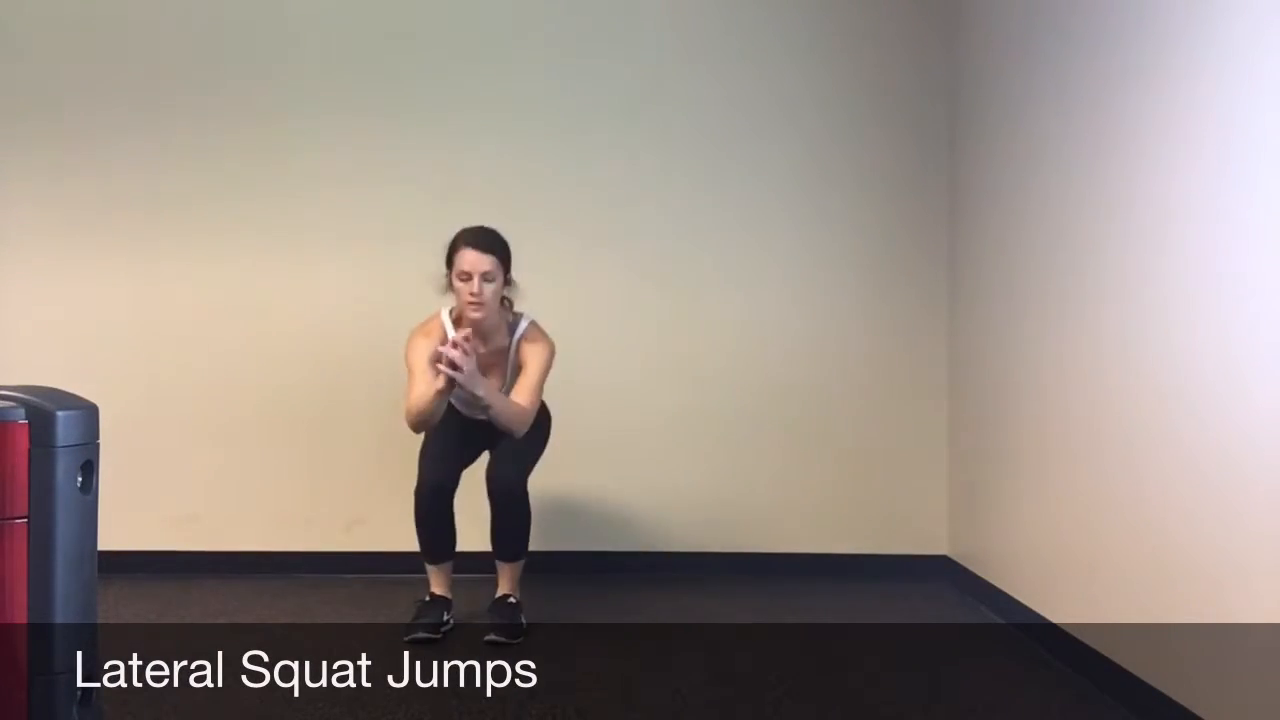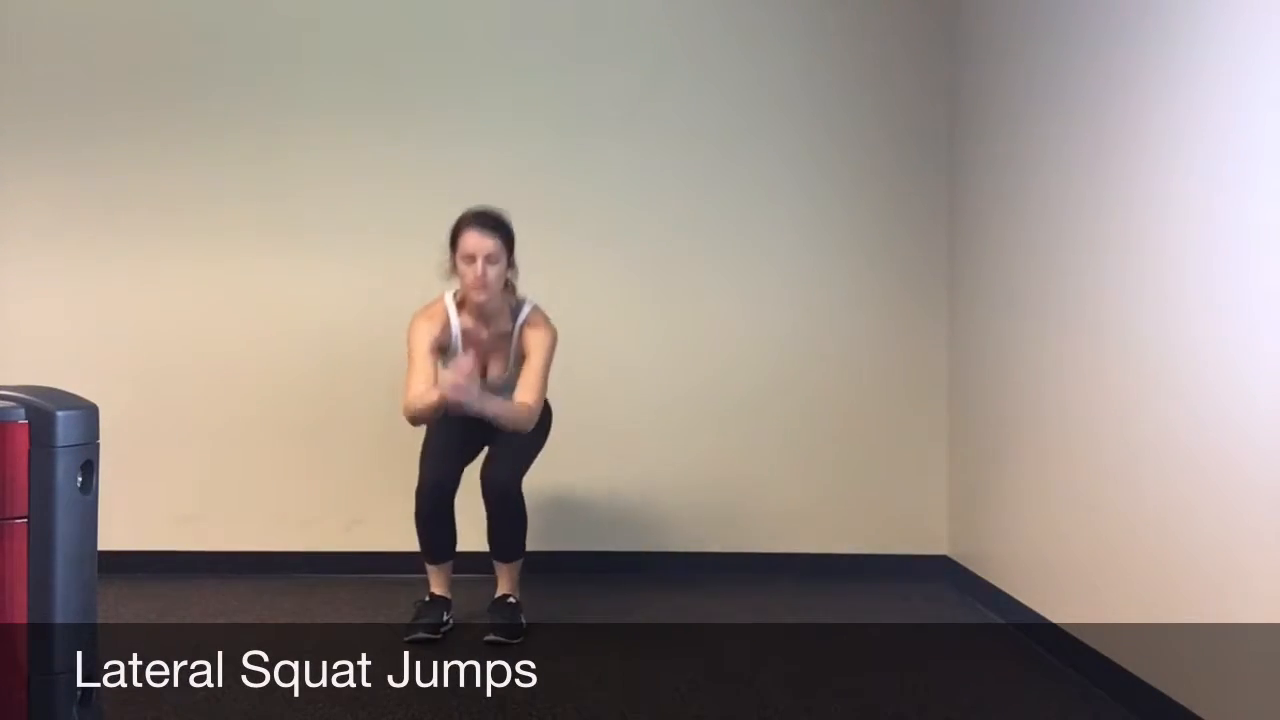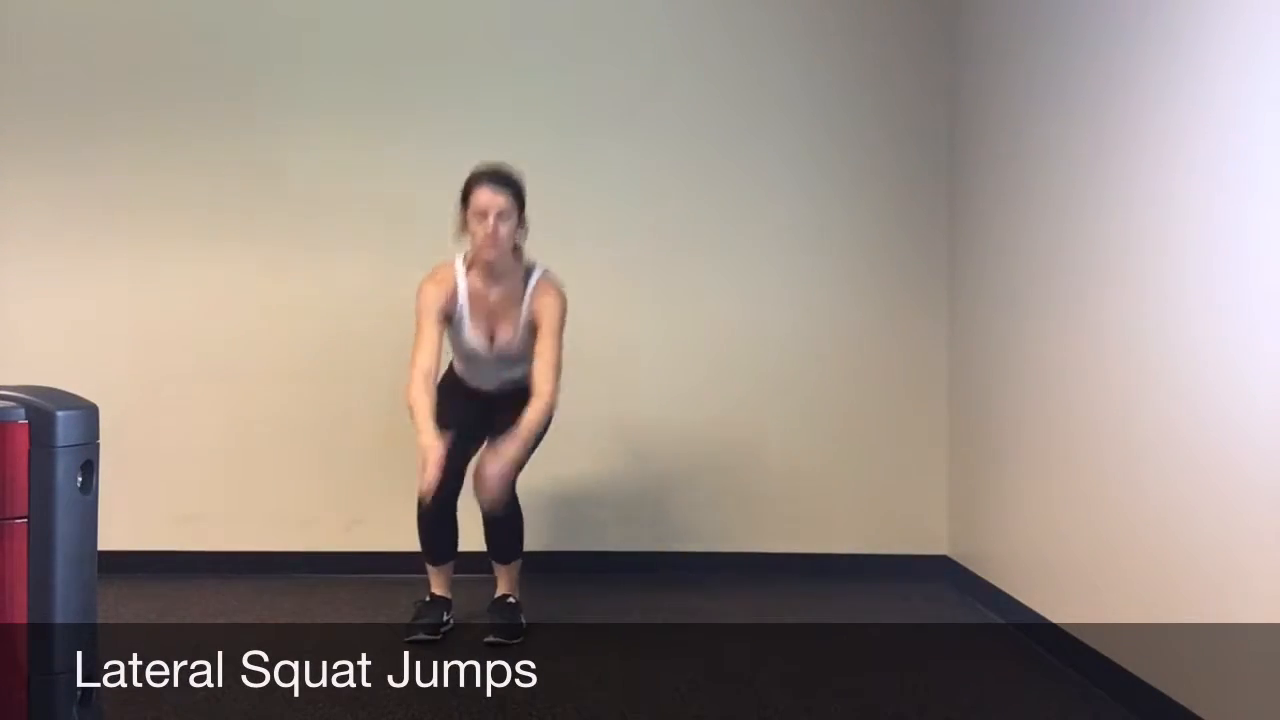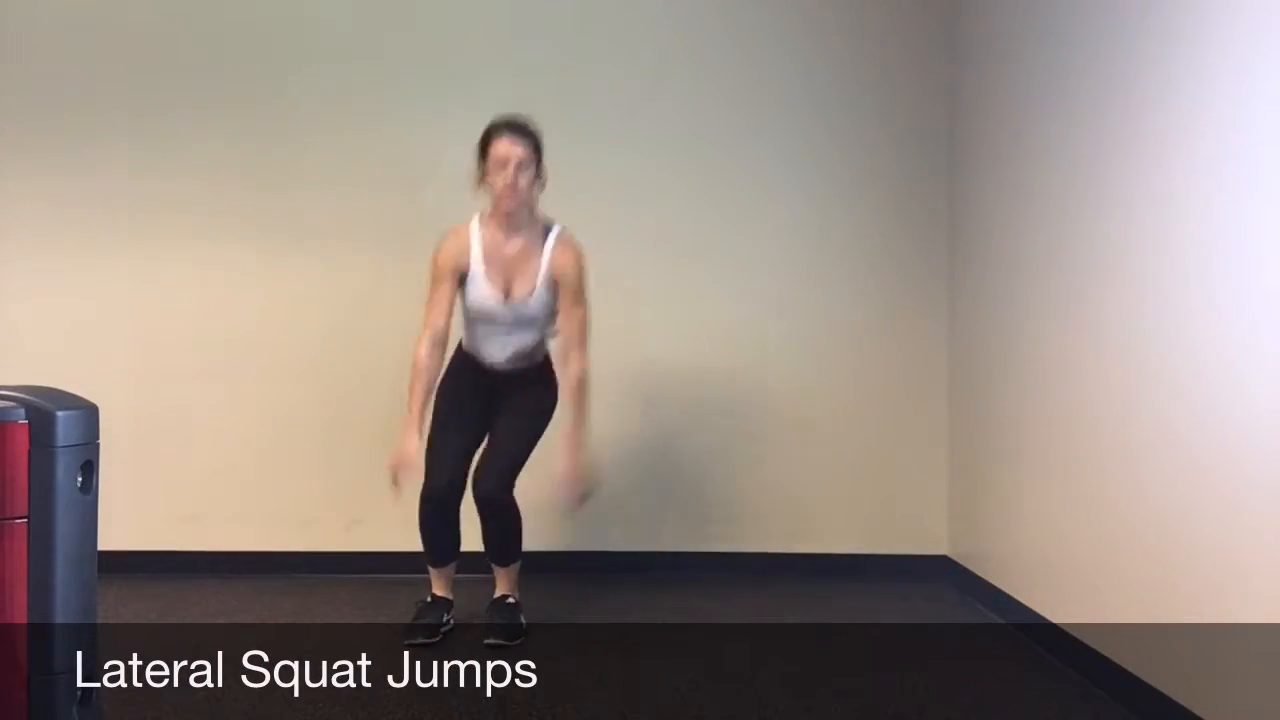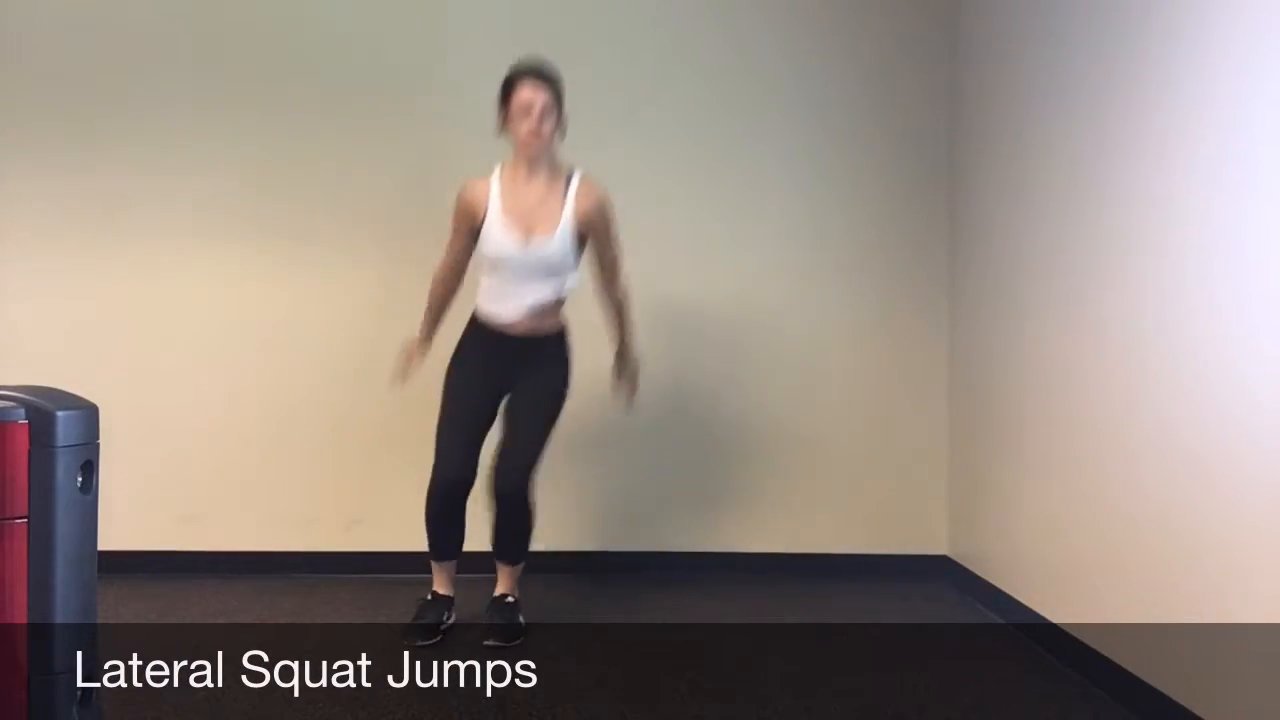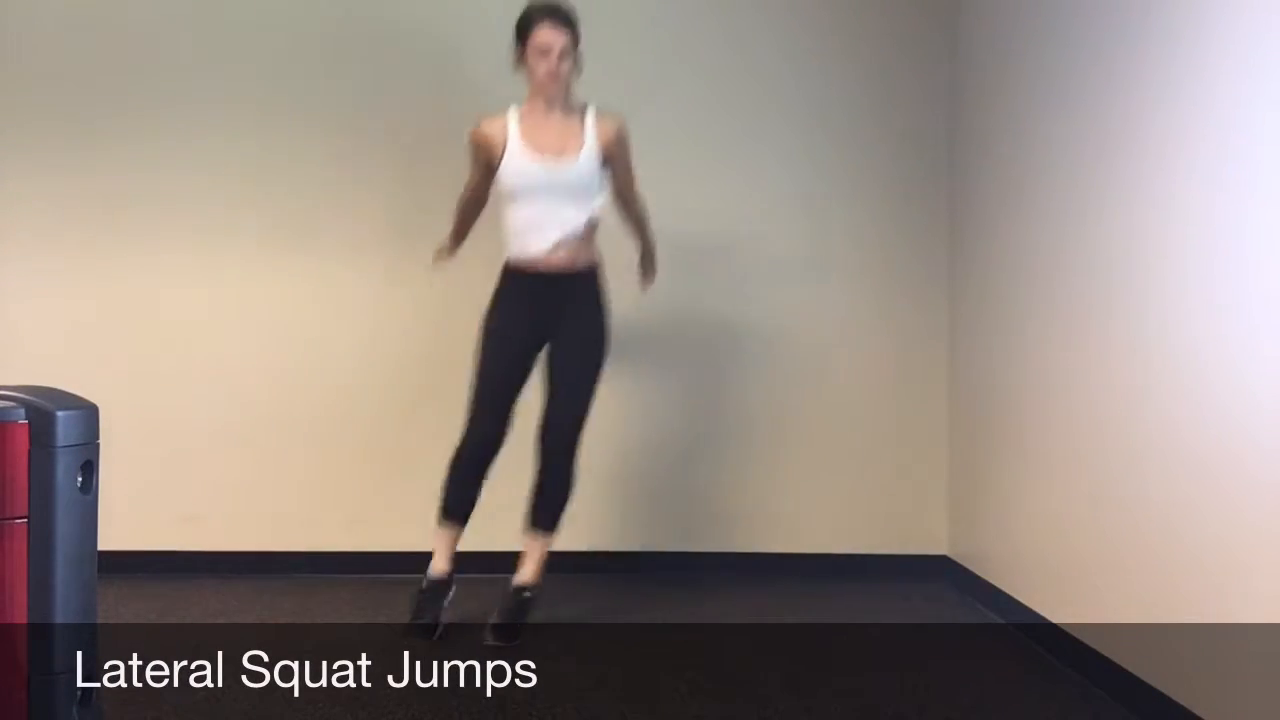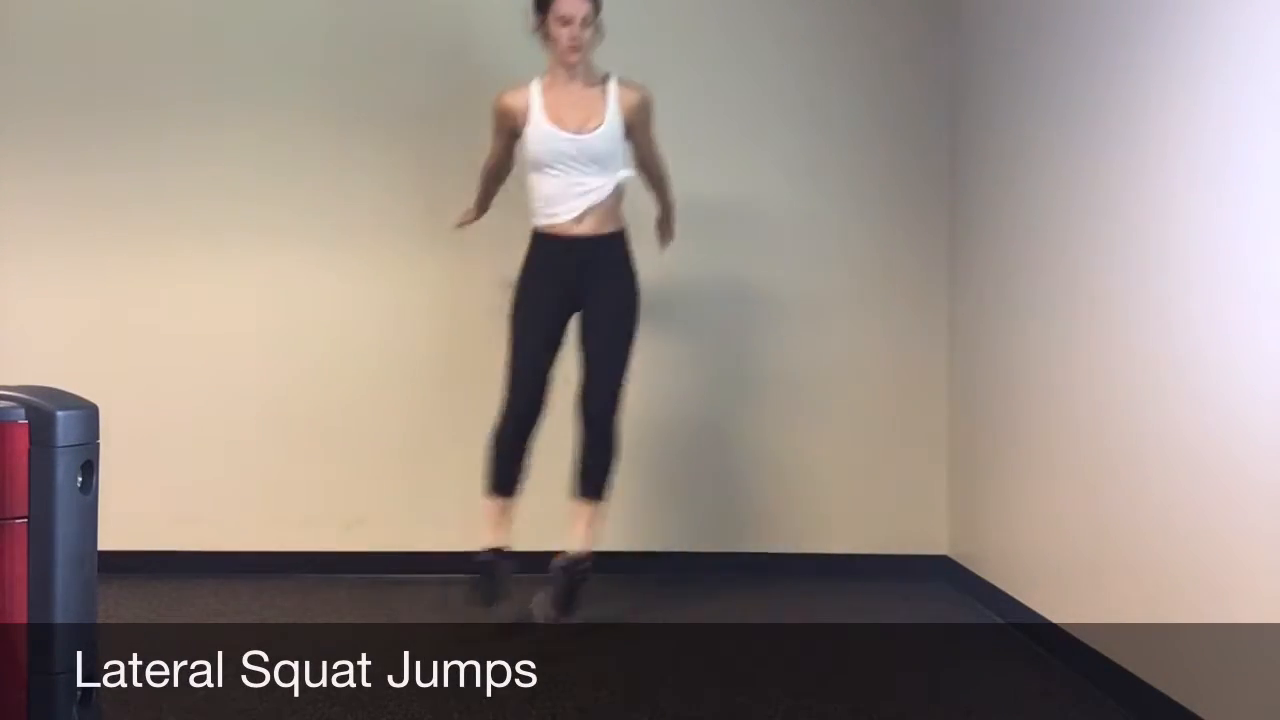
dt=0.1s
person 1, frame 1
left shoulder: (533, 341)
right shoulder: (430, 336)
left elbow: (521, 418)
right elbow: (416, 414)
left wrist: (480, 391)
right wrist: (443, 384)
left hip: (516, 423)
right hip: (458, 420)
left knee: (505, 483)
right knee: (431, 487)
left ankle: (508, 597)
right ankle: (438, 596)
person 1, frame 2
left shoulder: (536, 327)
right shoulder: (432, 321)
left elbow: (526, 414)
right elbow: (414, 409)
left wrist: (481, 400)
right wrist: (443, 394)
left hip: (516, 416)
right hip: (458, 416)
left knee: (500, 481)
right knee: (432, 487)
left ankle: (507, 595)
right ankle: (438, 596)
person 1, frame 3
left shoulder: (544, 295)
right shoulder: (440, 286)
left elbow: (546, 392)
right elbow: (421, 376)
left wrist: (508, 455)
right wrist: (431, 442)
left hip: (521, 401)
right hip: (464, 395)
left knee: (495, 488)
right knee: (436, 486)
left ankle: (508, 596)
right ankle: (439, 596)
person 1, frame 4
left shoulder: (562, 253)
right shoulder: (457, 245)
left elbow: (574, 356)
right elbow: (431, 339)
left wrist: (575, 446)
right wrist: (412, 428)
left hip: (529, 383)
right hip: (468, 377)
left knee: (490, 485)
right knee: (439, 487)
left ankle: (507, 596)
right ankle: (440, 596)
person 1, frame 5
left shoulder: (587, 199)
right shoulder: (478, 196)
left elbow: (612, 282)
right elbow: (449, 277)
left wrist: (624, 352)
right wrist: (422, 339)
left hip: (544, 355)
right hip: (482, 347)
left knee: (510, 477)
right knee: (451, 474)
left ankle: (508, 594)
right ankle: (441, 592)
person 1, frame 6
left shoulder: (604, 131)
right shoulder: (495, 134)
left elbow: (628, 197)
right elbow: (473, 197)
left wrist: (647, 246)
right wrist: (452, 242)
left hip: (579, 302)
right hip: (516, 294)
left knee: (560, 439)
right knee: (483, 431)
left ankle: (528, 579)
right ankle: (440, 570)
person 1, frame 7
left shoulder: (629, 100)
right shoulder: (517, 104)
left elbow: (650, 165)
right elbow: (497, 166)
left wrist: (665, 215)
right wrist: (477, 210)
left hip: (609, 263)
right hip: (546, 264)
left knee: (599, 408)
right knee: (521, 405)
left ankle: (576, 555)
right ankle: (494, 545)
